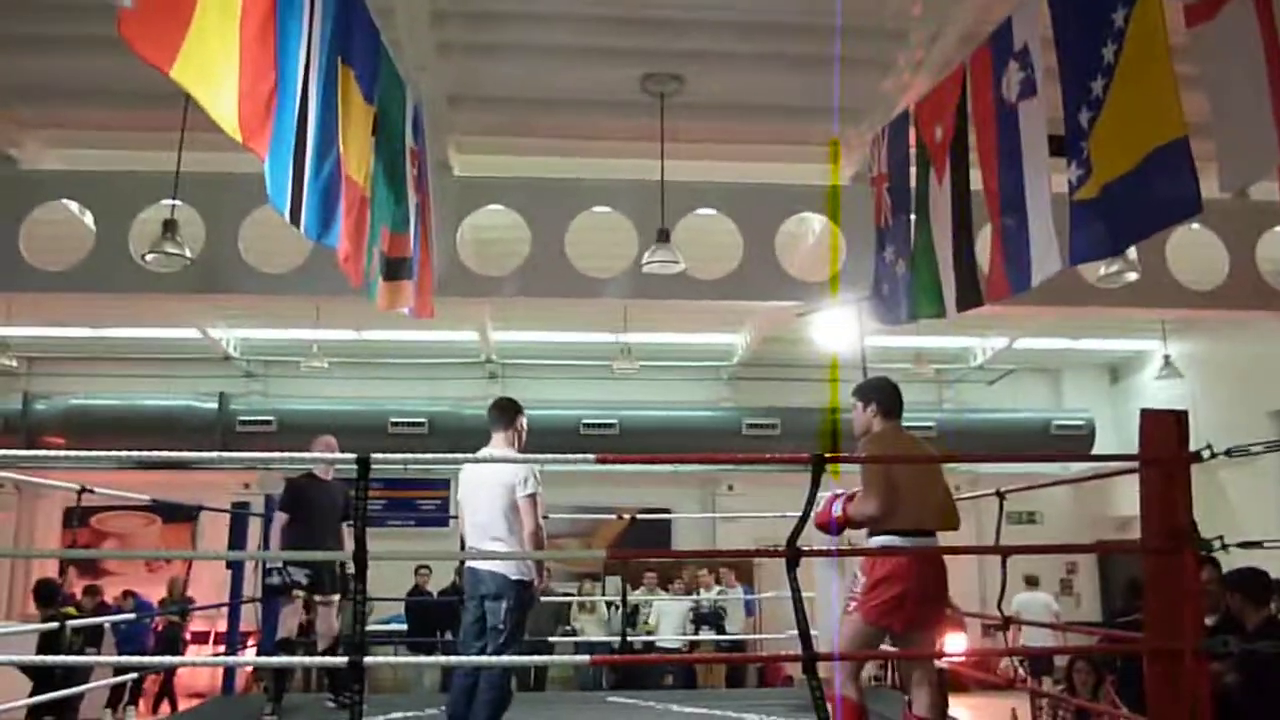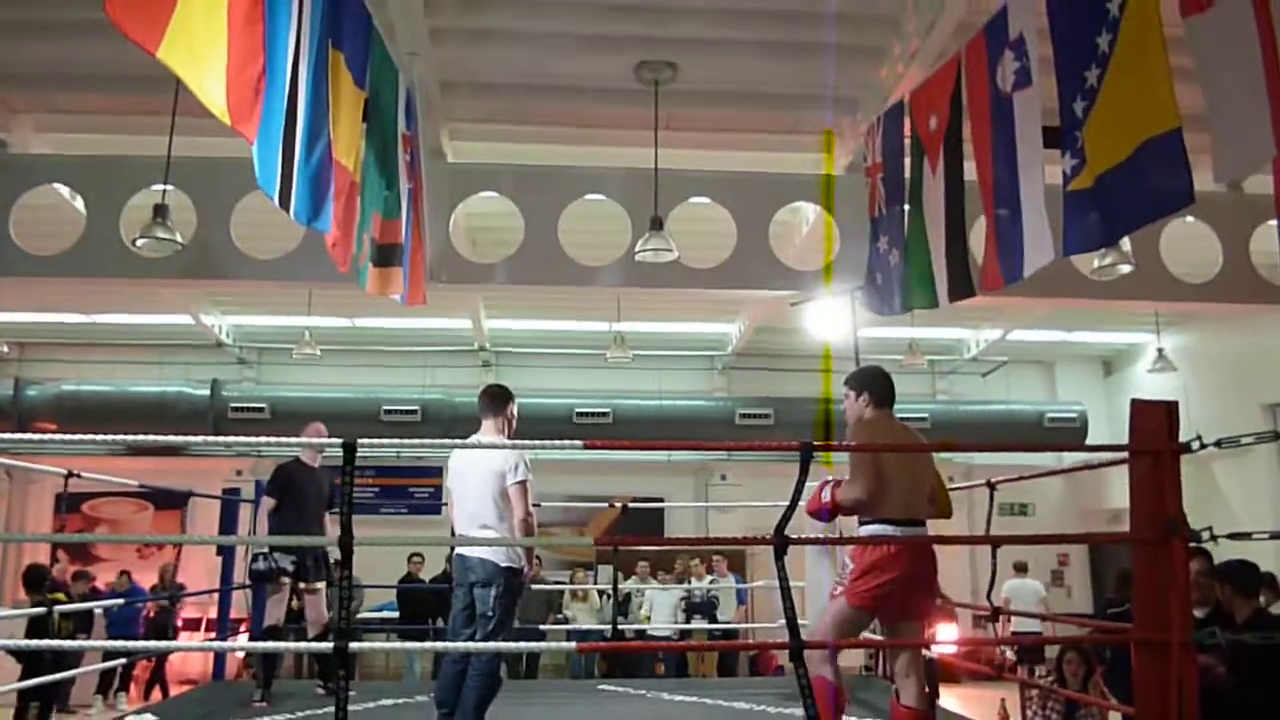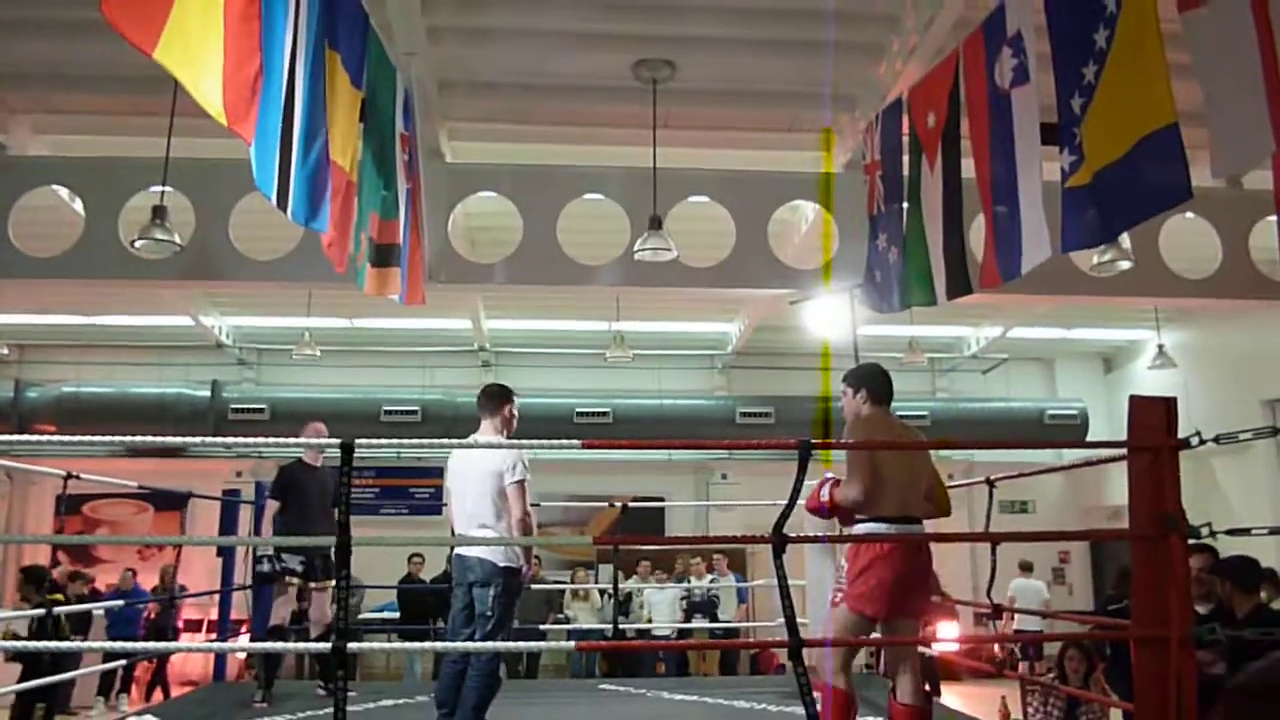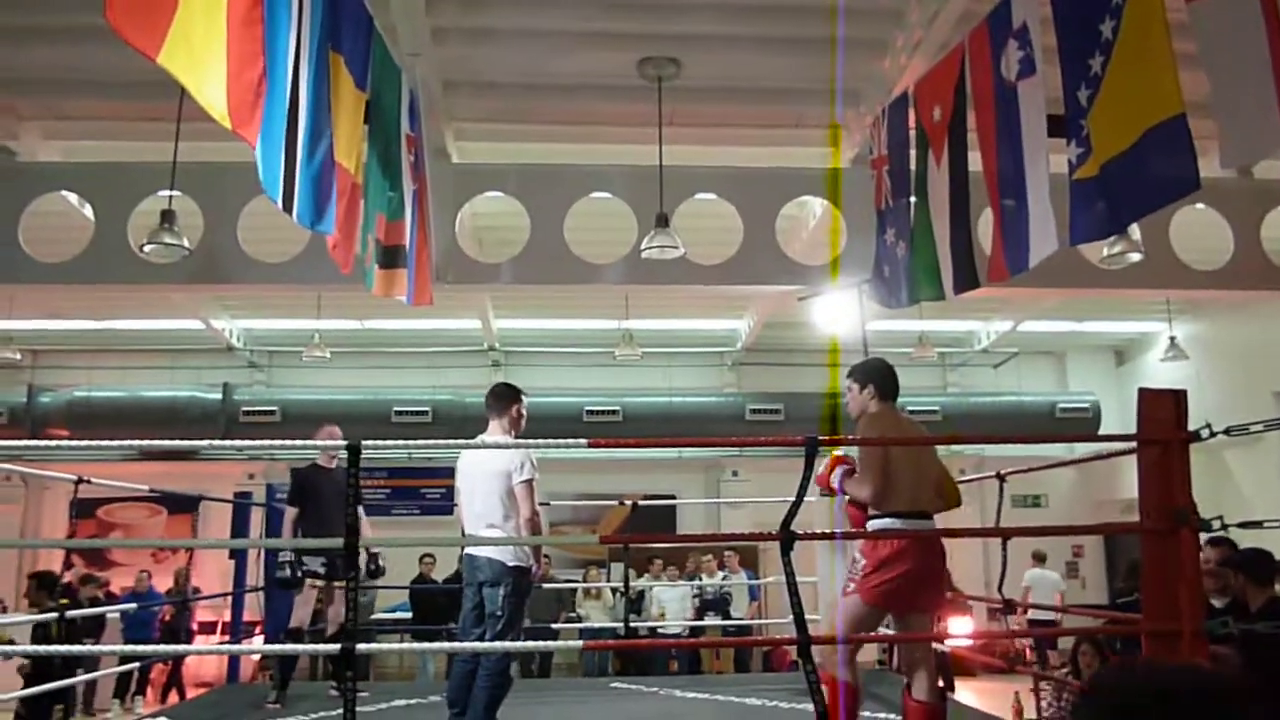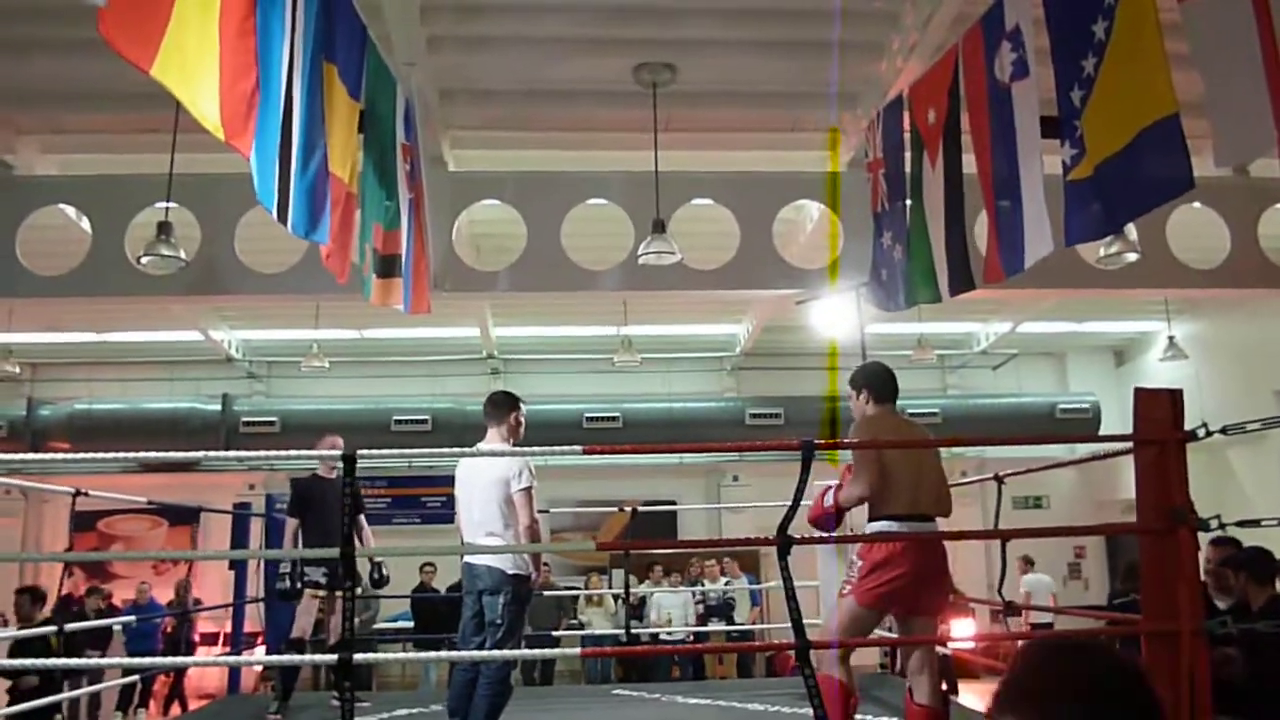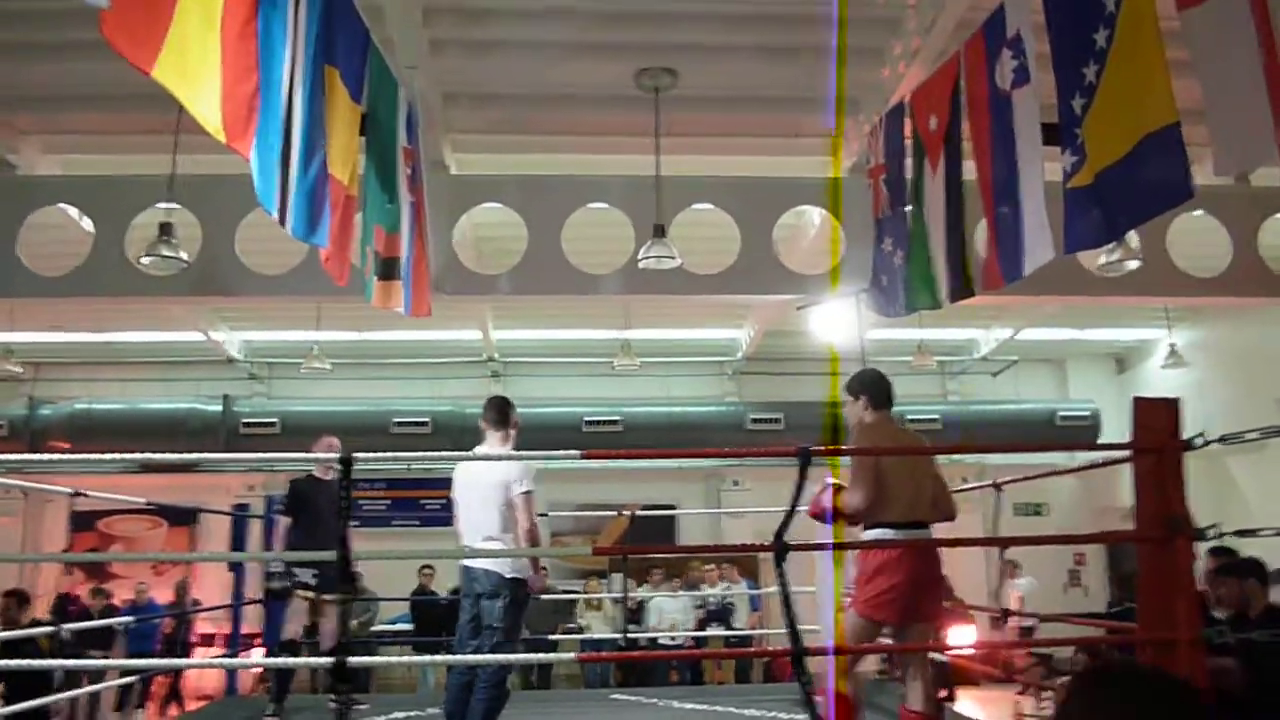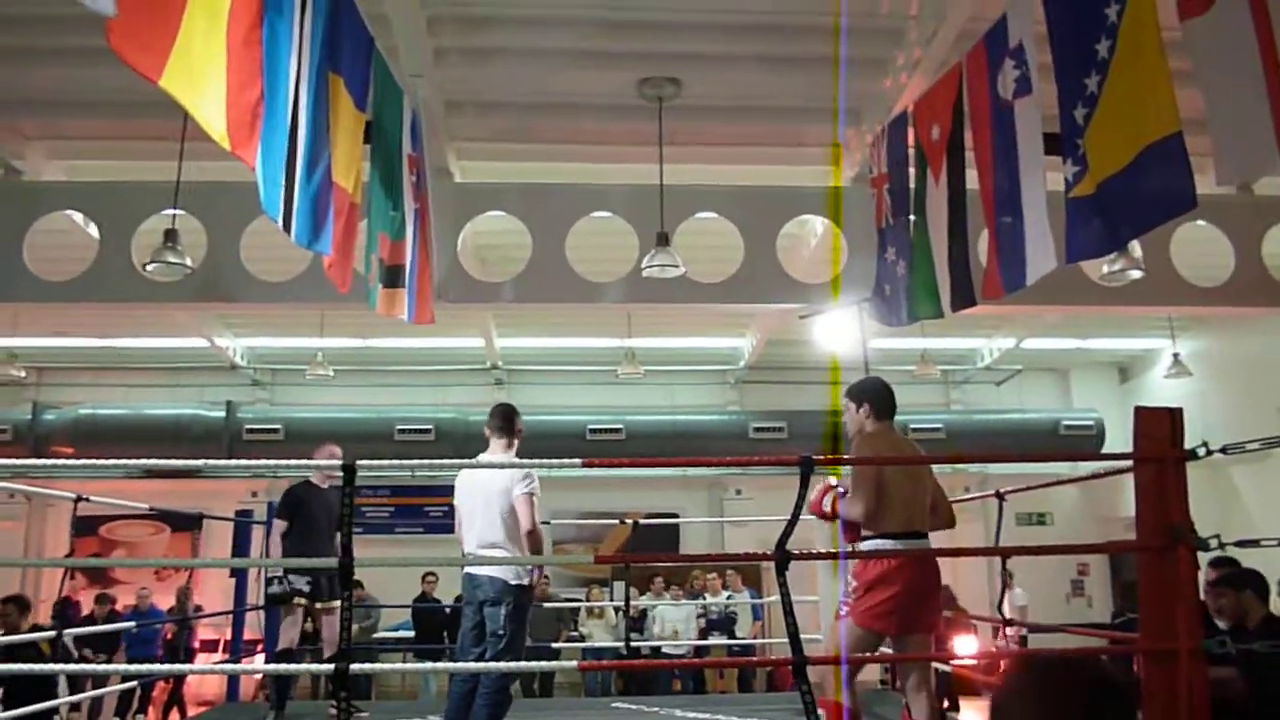
dt=0.3s
person 1, frame 1
left shoulder: (875, 443)
right shoulder: (924, 452)
left elbow: (876, 506)
right elbow: (950, 520)
left wrist: (841, 510)
left hip: (892, 563)
right hip: (928, 564)
left knee: (844, 669)
right knee: (920, 676)
person 1, frame 2
left shoulder: (863, 429)
right shoulder: (916, 441)
left elbow: (861, 490)
right elbow: (942, 507)
left wrist: (830, 497)
left hip: (882, 552)
right hip: (918, 552)
left knee: (819, 650)
right knee: (907, 667)
person 1, frame 3
left shoulder: (861, 427)
right shoulder: (913, 438)
left elbow: (858, 489)
right elbow: (941, 505)
left wrist: (828, 495)
left hip: (877, 550)
right hip: (914, 551)
left knee: (833, 662)
right knee: (904, 664)
person 1, frame 4
left shoulder: (872, 423)
right shoulder: (917, 432)
left elbow: (869, 490)
right elbow: (951, 496)
left wrist: (839, 477)
left hip: (890, 546)
right hip: (925, 545)
left knee: (837, 650)
right knee: (918, 660)
person 1, frame 5
left shoulder: (867, 427)
right shoulder: (922, 436)
left elbow: (864, 487)
right elbow: (943, 505)
left wrist: (833, 500)
left hip: (891, 548)
right hip: (928, 549)
left knee: (831, 651)
right knee: (921, 664)
person 1, frame 6
left shoulder: (866, 433)
right shoulder: (917, 443)
left elbow: (861, 497)
right elbow: (946, 509)
left wrist: (831, 500)
left hip: (887, 555)
right hip: (923, 555)
right knee: (916, 671)
person 1, frame 7
left shoulder: (866, 443)
right shoulder: (913, 451)
left elbow: (861, 509)
right elbow: (945, 516)
left wrist: (833, 503)
left hip: (885, 567)
right hip: (921, 566)
left knee: (831, 675)
right knee: (917, 684)
person 2, frame 1
left shoulder: (468, 468)
right shoulder: (520, 468)
right elbow: (532, 530)
right wrist: (539, 572)
left hip: (474, 571)
right hip: (509, 575)
left knee: (469, 656)
right knee: (498, 661)
person 2, frame 2
left shoulder: (457, 454)
right shoulder: (510, 455)
right elbow: (522, 517)
right wrist: (529, 559)
left hip: (463, 558)
right hip: (499, 562)
left knee: (458, 643)
right knee: (486, 649)
person 2, frame 3
left shoulder: (457, 454)
right shoulder: (509, 454)
right elbow: (520, 516)
right wrist: (528, 559)
left hip: (462, 557)
right hip: (497, 561)
left knee: (458, 644)
right knee: (486, 650)
person 2, frame 4
left shoulder: (466, 454)
right shoulder: (517, 454)
right elbow: (528, 515)
right wrist: (537, 557)
left hip: (473, 557)
right hip: (507, 561)
left knee: (469, 644)
right knee: (496, 649)
person 2, frame 5
left shoulder: (465, 463)
right shoulder: (515, 462)
right elbow: (528, 523)
right wrist: (536, 566)
left hip: (472, 566)
right hip: (506, 569)
left knee: (469, 653)
right knee: (497, 658)
person 2, frame 6
left shoulder: (463, 466)
right shoulder: (516, 465)
right elbow: (526, 527)
right wrist: (535, 571)
left hip: (470, 569)
right hip: (505, 572)
left knee: (466, 656)
right knee: (494, 661)
person 2, frame 7
left shoulder: (466, 473)
right shoulder: (519, 472)
right elbow: (529, 526)
right wrist: (538, 563)
left hip: (473, 576)
right hip: (507, 579)
left knee: (468, 663)
right knee: (497, 669)
person 3, frame 1
left shoulder: (341, 491)
right shoulder: (298, 485)
right elbow: (278, 525)
left wrist: (346, 567)
right wrist: (274, 563)
left hip: (326, 569)
right hip: (297, 566)
left knee: (329, 634)
right knee: (287, 633)
left ankle: (337, 693)
person 3, frame 2
left shoulder: (326, 479)
right shoulder: (286, 471)
right elbow: (264, 511)
left wrist: (328, 555)
right wrist: (261, 550)
left hip: (313, 556)
right hip: (283, 553)
left knee: (319, 621)
right knee: (274, 621)
left ankle: (326, 680)
right ankle: (263, 685)
person 3, frame 3
left shoulder: (331, 477)
right shoulder: (288, 472)
right elbow: (270, 514)
right wrist: (266, 552)
left hip: (321, 556)
right hip: (291, 554)
left knee: (322, 622)
right knee: (279, 621)
left ankle: (326, 681)
right ankle: (264, 686)
person 3, frame 4
left shoulder: (347, 477)
right shoulder: (304, 476)
left elbow: (360, 517)
right elbow: (289, 519)
left wrist: (372, 551)
right wrist: (286, 557)
left hip: (342, 557)
right hip: (312, 556)
left knee: (338, 622)
right knee: (299, 621)
left ankle: (339, 681)
right ankle: (279, 686)
person 3, frame 5
right shoulder: (304, 486)
left elbow: (361, 526)
right elbow: (291, 530)
left wrist: (376, 560)
right wrist: (286, 568)
left hip: (343, 567)
right hip: (314, 566)
left knee: (340, 633)
right knee: (301, 631)
left ankle: (342, 691)
right ankle: (281, 697)
person 3, frame 6
left shoulder: (342, 489)
right shoulder: (300, 487)
right elbow: (283, 529)
right wrist: (277, 567)
left hip: (334, 569)
right hip: (304, 567)
left knee: (332, 635)
right knee: (293, 633)
left ankle: (338, 692)
person 3, frame 7
left shoulder: (337, 499)
right shoulder: (296, 493)
right elbow: (276, 534)
right wrist: (275, 574)
left hip: (327, 576)
right hip: (297, 574)
left knee: (334, 641)
right knee: (289, 641)
